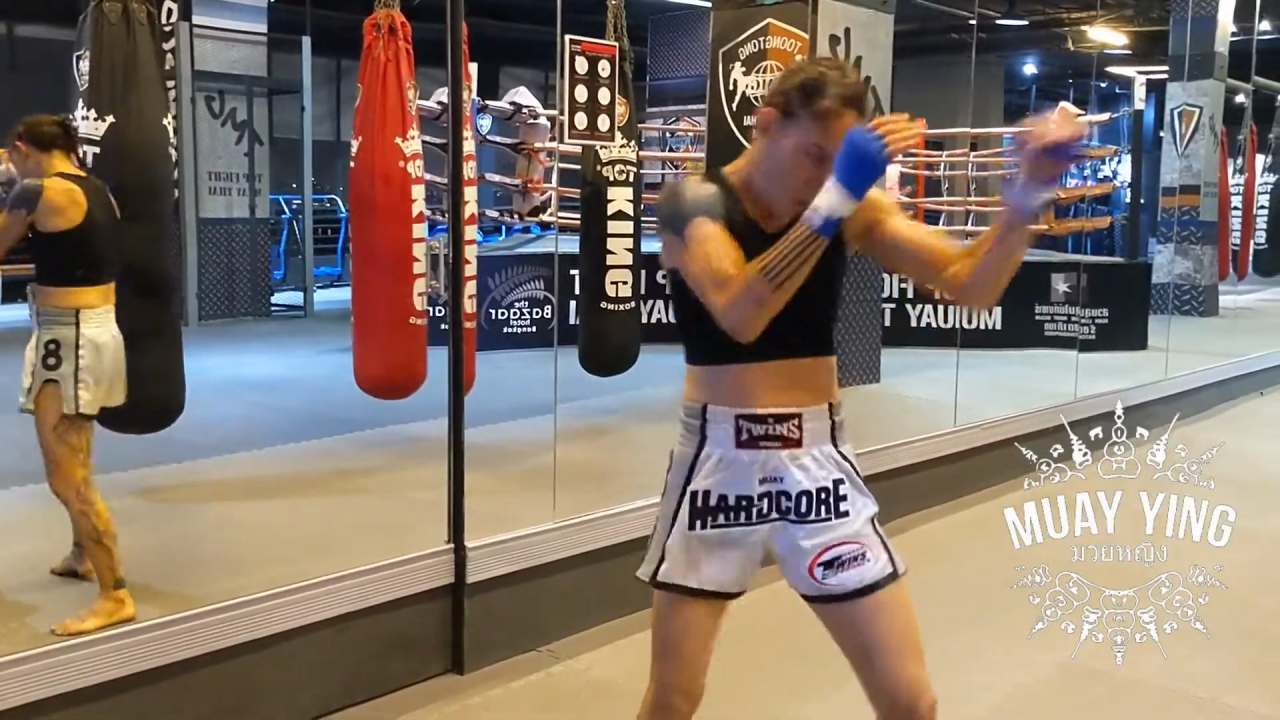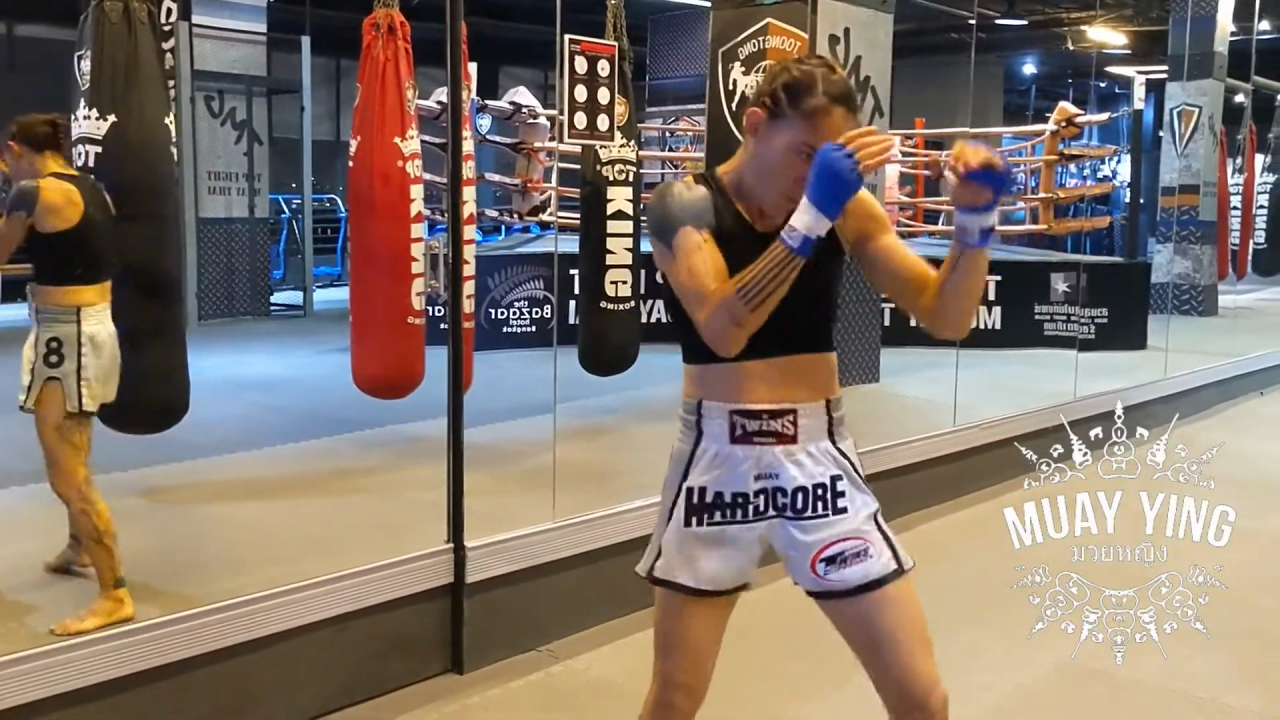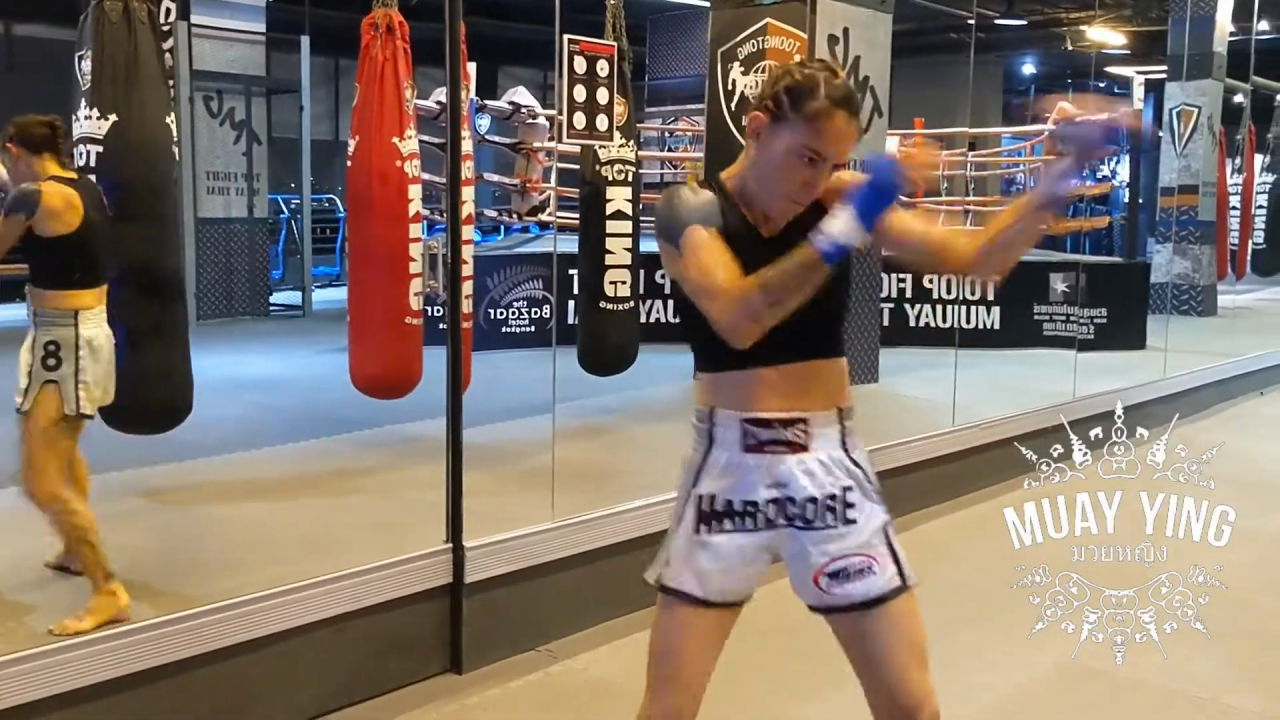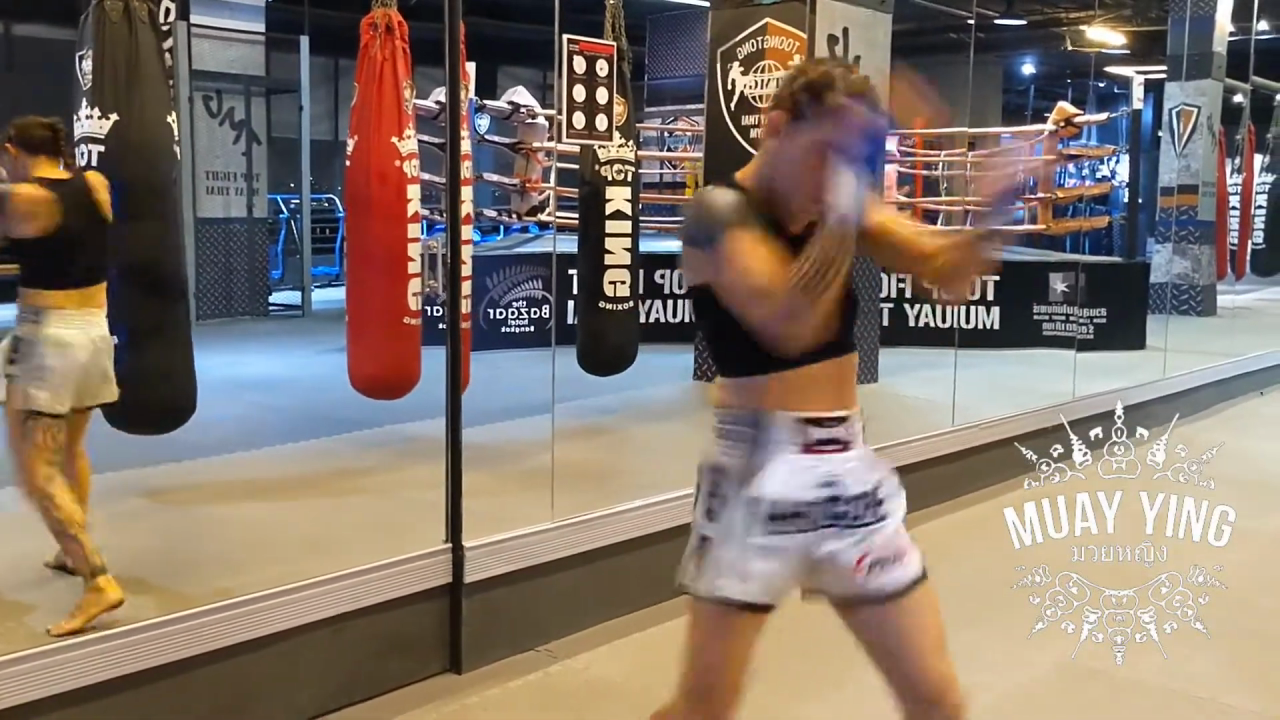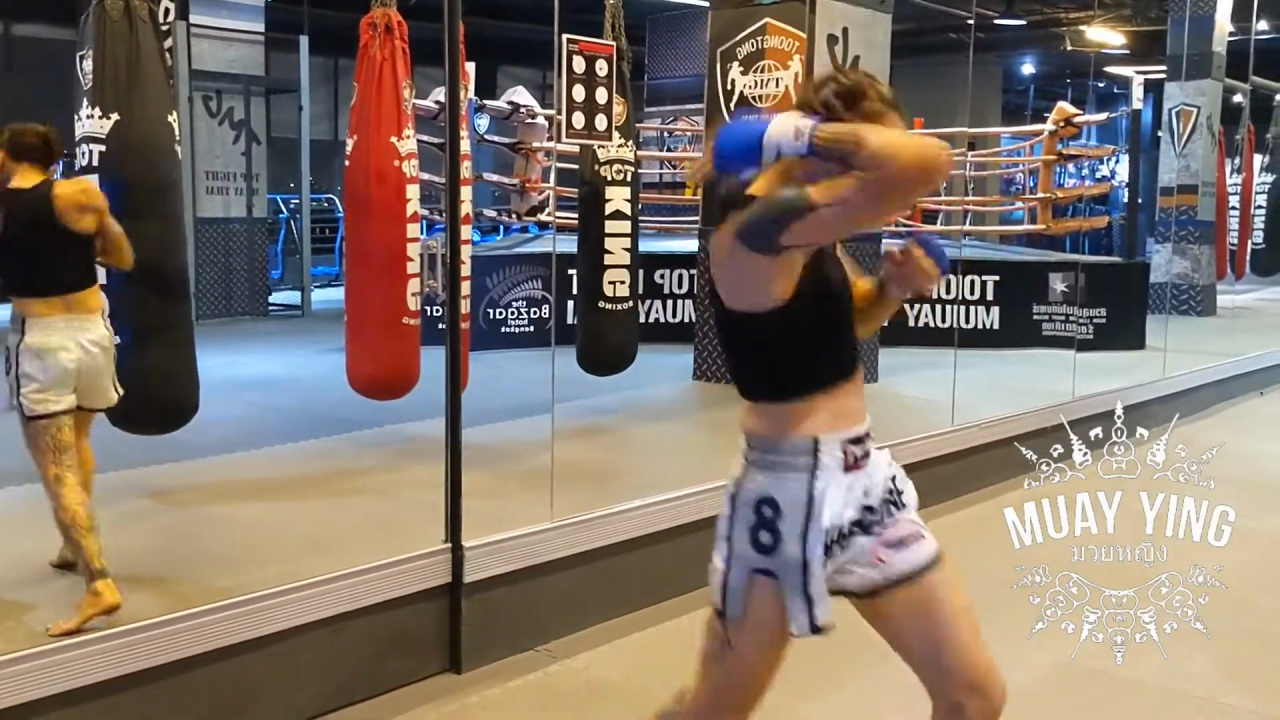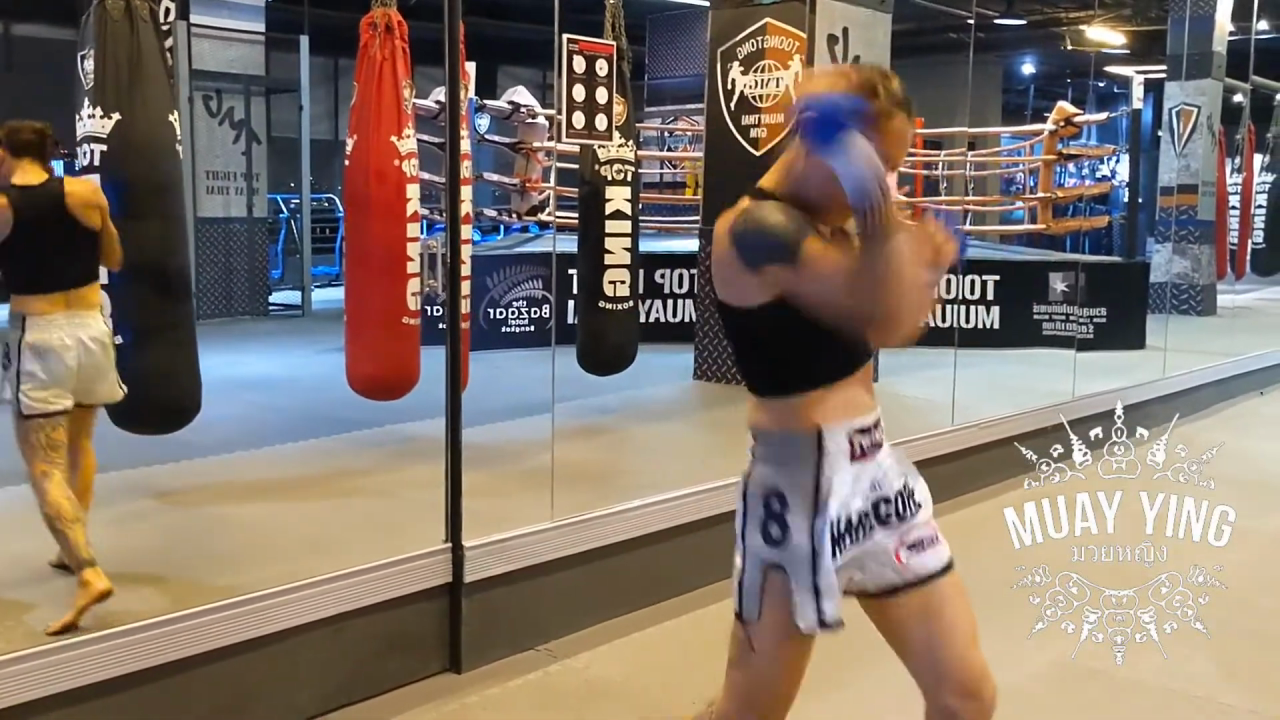
dt=0.1s
person 1, frame 1
left shoulder: (854, 207)
right shoulder: (694, 202)
left elbow: (970, 285)
right elbow: (740, 315)
left wrist: (1030, 190)
right wrist: (832, 198)
left hip: (816, 463)
right hip: (720, 462)
person 1, frame 2
left shoulder: (848, 209)
right shoulder: (684, 204)
left elbow: (948, 319)
right elbow: (725, 330)
left wrist: (974, 214)
right wrist: (813, 214)
left hip: (818, 460)
right hip: (716, 462)
person 1, frame 3
left shoulder: (844, 197)
right shoulder: (692, 210)
left elbow: (977, 257)
right elbow: (739, 322)
left wrist: (1058, 176)
right wrist: (848, 225)
left hip: (827, 470)
right hip: (730, 474)
person 1, frame 4
left shoulder: (835, 203)
right shoulder: (719, 213)
left elbow: (955, 276)
right elbow: (793, 325)
right wrist: (850, 190)
left hip: (848, 470)
right hip: (760, 476)
person 1, frame 5
left shoulder: (809, 215)
right shoulder: (765, 225)
right elbow: (926, 165)
left wrist: (896, 284)
right wrist: (783, 135)
left hip: (858, 476)
right hip: (797, 492)
person 1, frame 6
left shoulder: (832, 211)
right shoulder: (760, 230)
left elbow: (888, 312)
right elbow: (899, 317)
right wrist: (848, 155)
left hip: (873, 472)
right hip: (802, 485)
person 2, frame 1
right shoulder: (99, 191)
left hip: (66, 340)
right hip: (100, 330)
left knee: (69, 479)
right knee: (73, 456)
left ankle: (115, 596)
right ankle: (82, 555)
person 2, frame 2
right shoulder: (90, 188)
left hip: (65, 338)
right hip: (93, 329)
left knee: (67, 478)
right knee: (69, 450)
left ankle: (114, 596)
right ankle: (77, 549)
person 2, frame 3
right shoulder: (88, 189)
left hip: (62, 340)
right hip: (88, 332)
left knee: (43, 483)
right knee: (64, 451)
left ankle: (108, 592)
right ankle: (75, 551)
person 2, frame 4
right shoulder: (95, 187)
left hip: (47, 341)
right hip: (93, 333)
right knee: (68, 448)
left ankle: (98, 584)
right ankle: (74, 549)
person 2, frame 5
right shoulder: (82, 193)
right elbow: (124, 260)
right hip: (91, 336)
left knee: (61, 475)
right knee: (75, 445)
left ankle: (99, 587)
right ankle: (76, 548)
person 2, frame 6
right shoulder: (87, 192)
right elbow: (113, 261)
right hip: (91, 332)
left knee: (45, 472)
right knee: (76, 446)
left ankle: (89, 576)
right ankle: (74, 550)
